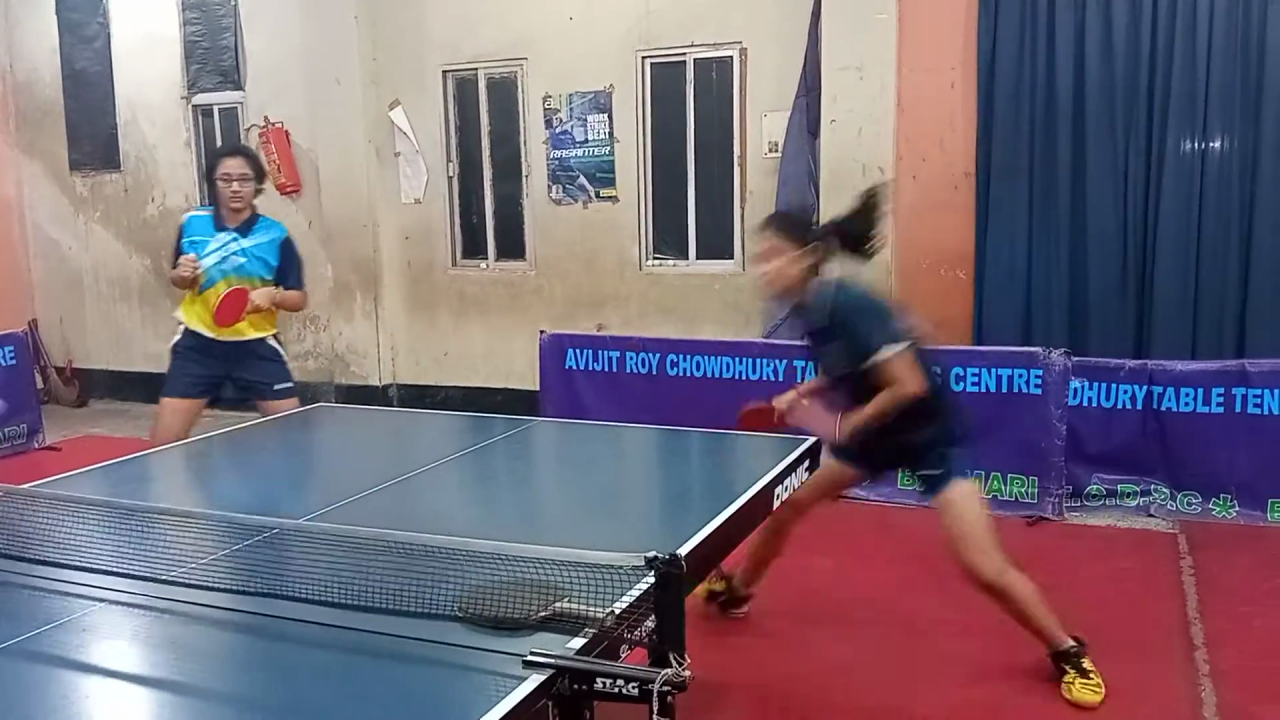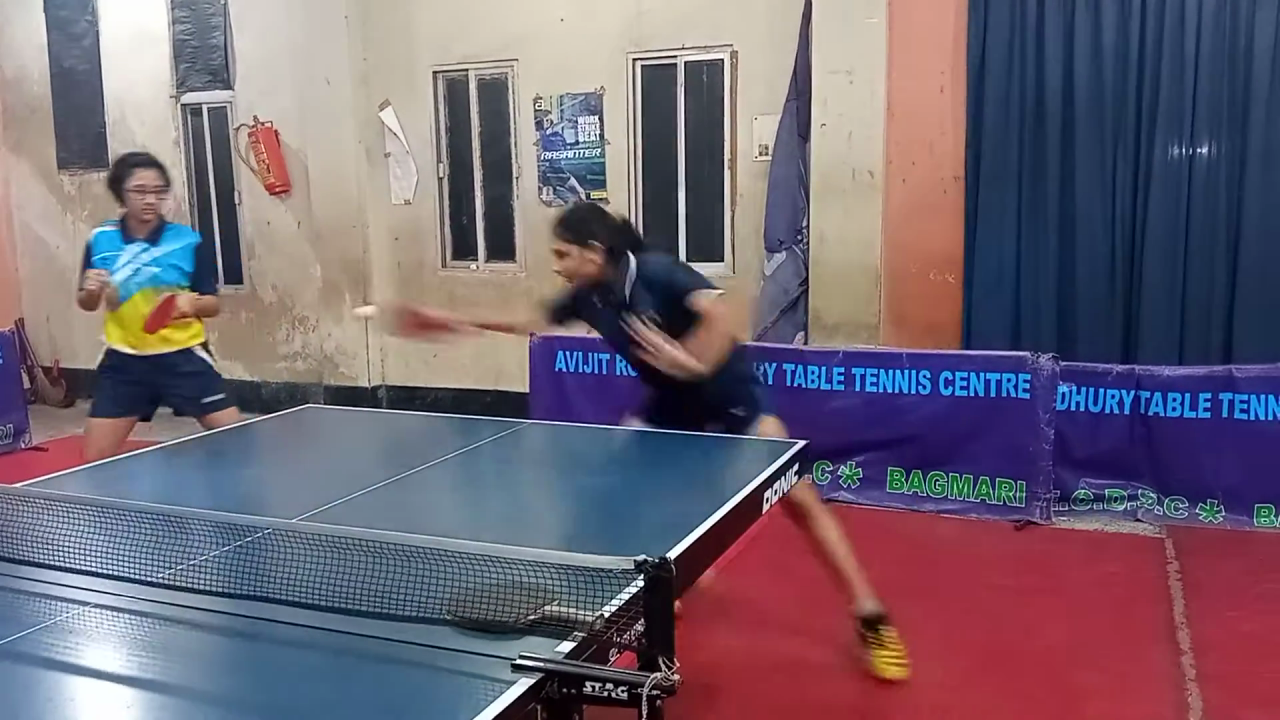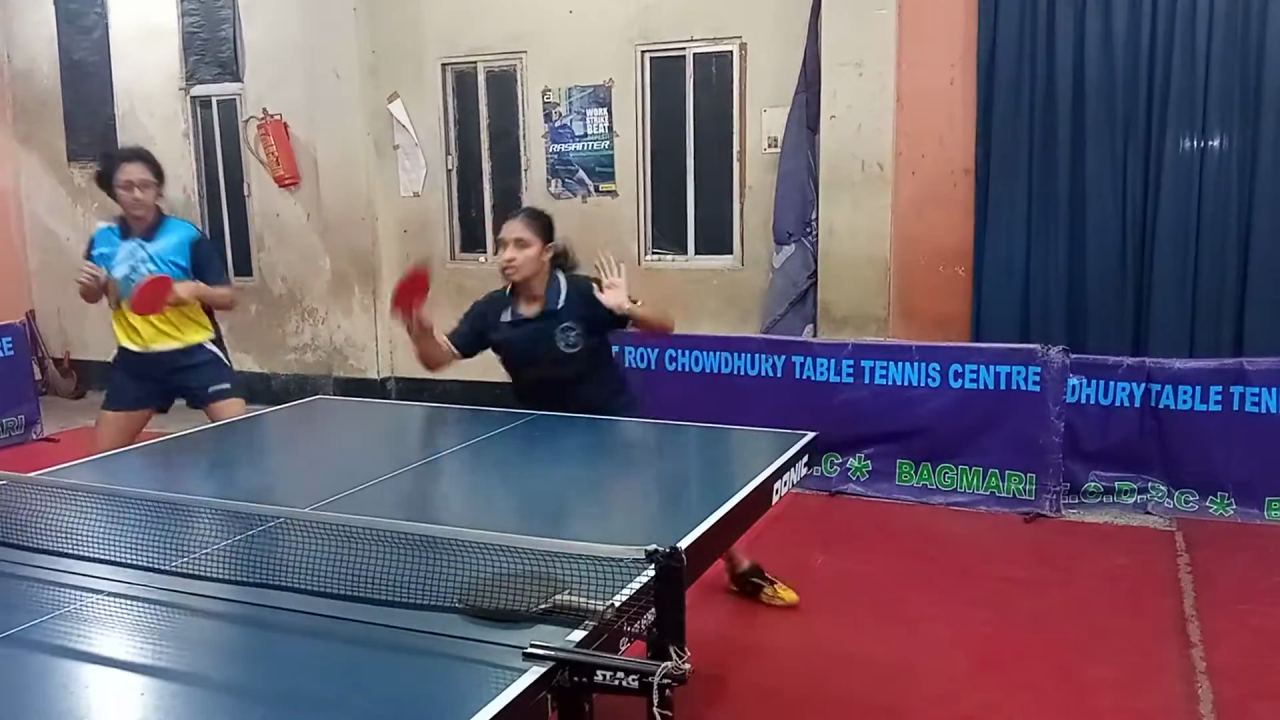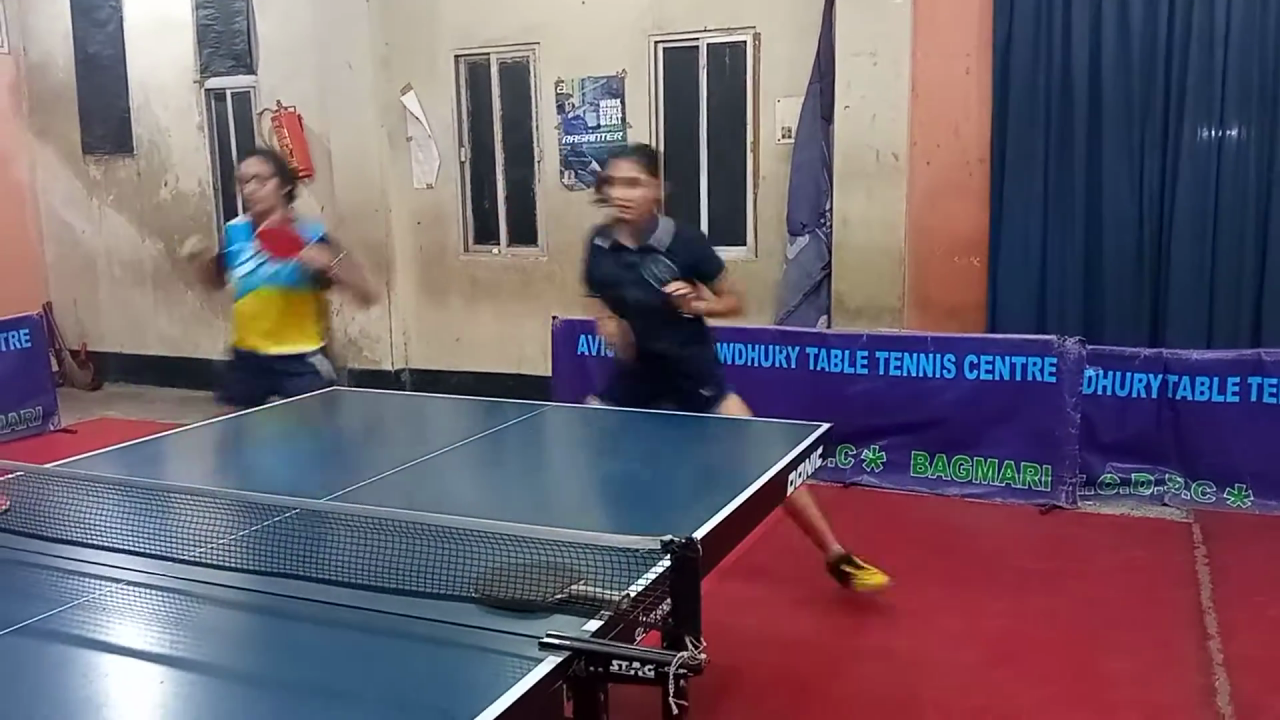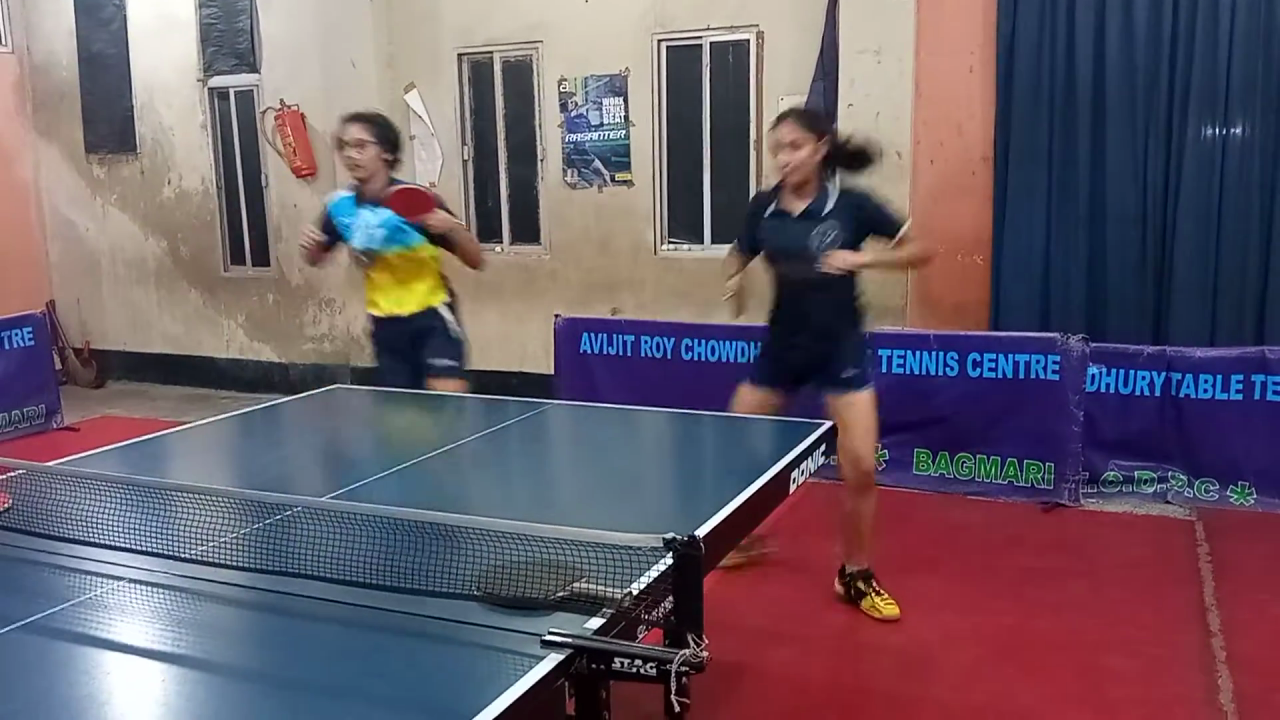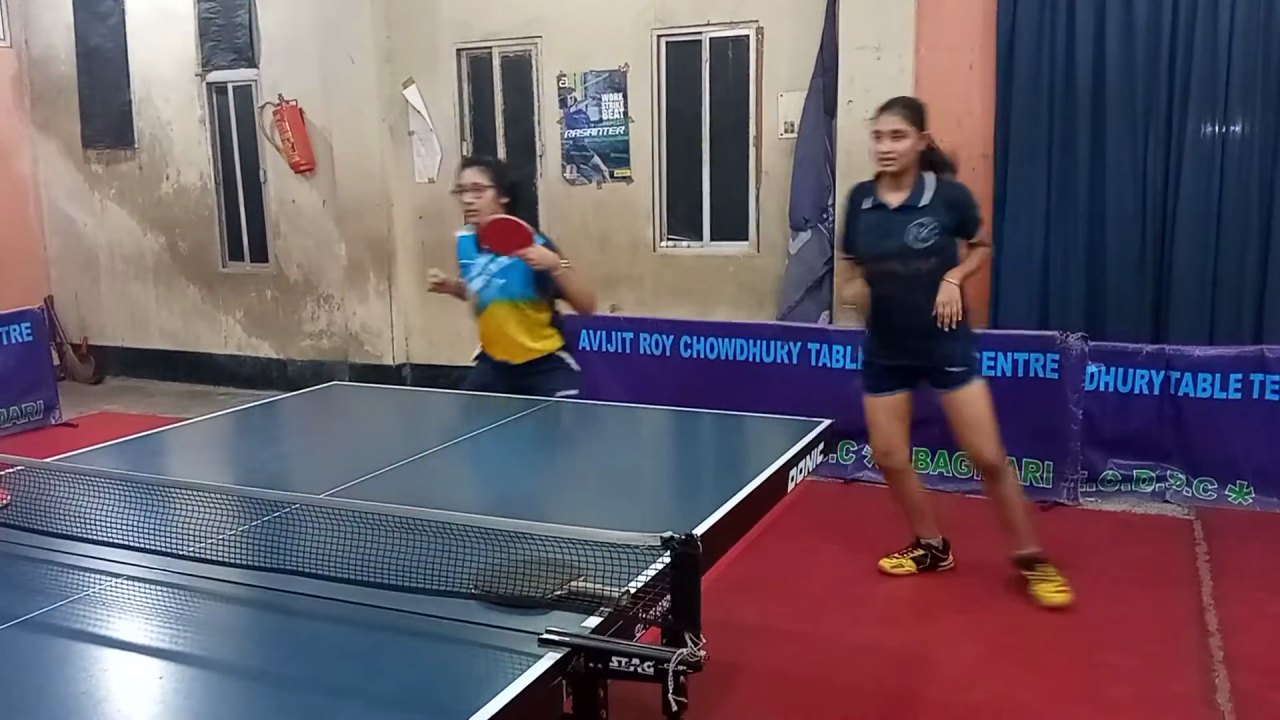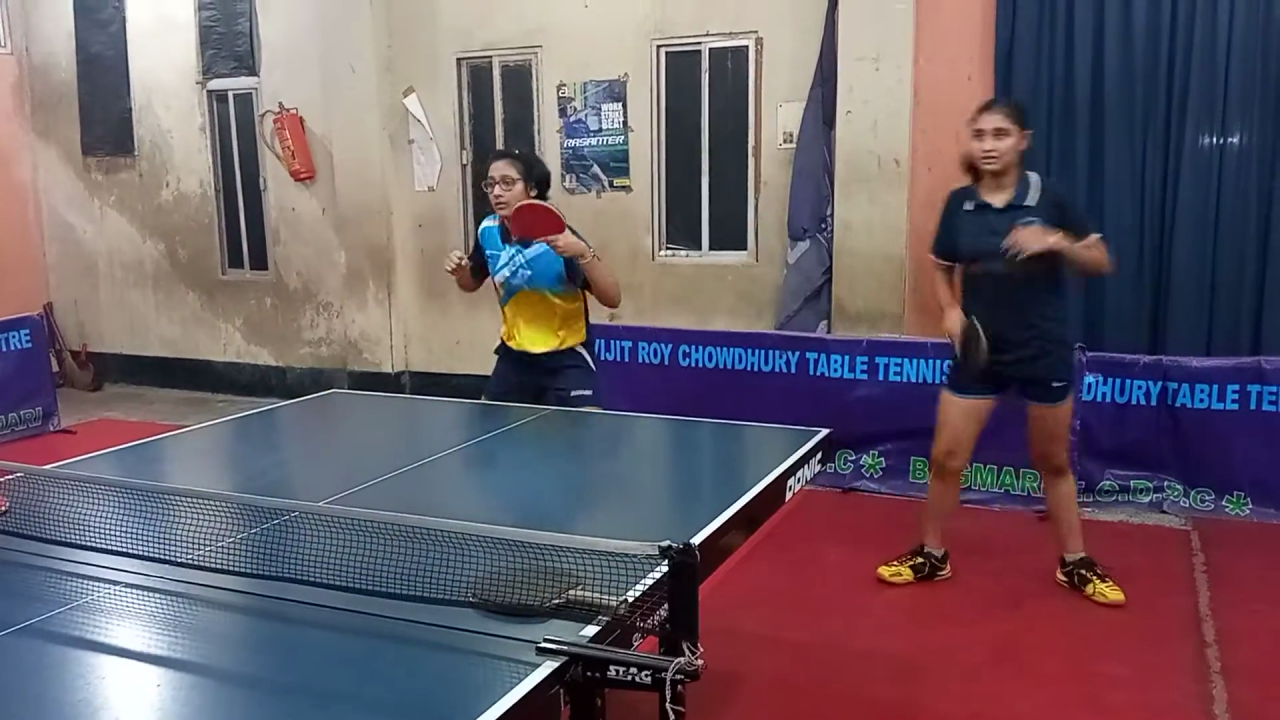
dt=0.3s
person 1, frame 1
left shoulder: (844, 305)
right shoulder: (813, 311)
left elbow: (910, 384)
left wrist: (852, 424)
right wrist: (797, 396)
left hip: (928, 437)
right hip: (867, 432)
left knee: (984, 571)
right knee: (784, 505)
left ankle: (1067, 653)
right ankle: (732, 589)
person 1, frame 2
left shoulder: (657, 272)
right shoulder: (589, 294)
left elbow: (721, 315)
right elbow: (532, 324)
left wrist: (693, 363)
right wrist: (462, 323)
left hip: (730, 398)
right hip: (673, 402)
left knee: (802, 502)
left ankle: (871, 620)
person 1, frame 3
left shoulder: (582, 293)
right shoulder: (490, 312)
left elbow: (665, 326)
right elbow: (437, 360)
left wrist: (627, 308)
right wrist: (419, 328)
left hip: (608, 420)
left ankle: (745, 572)
person 1, frame 4
left shoulder: (685, 240)
right shoulder: (600, 244)
left elbow: (733, 303)
left wrist: (696, 305)
right wrist: (606, 323)
left hip: (695, 376)
right hip: (634, 378)
left ankle: (839, 559)
person 1, frame 5
left shoulder: (854, 205)
right shoulder: (764, 208)
left elbow: (918, 250)
right elbow: (740, 256)
left wrist: (861, 259)
right wrist: (735, 278)
left hip: (841, 351)
right hip: (780, 351)
left knee: (861, 466)
left ankle: (855, 573)
right ankle: (748, 534)
person 1, frame 6
left shoulder: (949, 196)
right shoulder: (859, 201)
left elbow: (980, 249)
left wrist: (954, 280)
right wrist: (855, 286)
left hip: (947, 344)
right hip: (885, 349)
left knee: (988, 458)
right knee: (890, 460)
left ankle: (1030, 557)
right ankle: (931, 545)
person 1, frame 7
left shoulder: (1049, 201)
right shoulder: (958, 205)
left elbow: (1103, 264)
right elbow: (944, 273)
left wrist: (1054, 242)
right wrist: (953, 314)
left hip: (1045, 355)
right hip: (978, 354)
left knee: (1055, 462)
right knee: (945, 459)
left ankle: (1076, 562)
right ankle: (931, 555)
person 2, frame 1
left shoulder: (275, 236)
right shoulder: (193, 224)
left elbow: (299, 298)
right elbow: (174, 280)
left wrist: (273, 297)
right wrist: (182, 275)
left hip: (255, 346)
right hip: (198, 343)
right knee: (165, 440)
person 2, frame 2
left shoulder: (188, 242)
right shoulder: (101, 240)
left elbow: (213, 304)
right elbow: (86, 303)
left wrist: (193, 302)
right wrist: (92, 291)
left hip: (183, 358)
right hip: (125, 362)
right knee: (95, 460)
person 2, frame 3
left shoulder: (186, 237)
right shoulder: (102, 238)
left elbow: (227, 297)
right elbow: (92, 296)
left wrist: (197, 290)
right wrist: (87, 285)
left hip: (195, 354)
right hip: (137, 358)
right knee: (106, 452)
person 2, frame 4
left shoulder: (310, 237)
right shoulder: (234, 232)
left elbow: (367, 295)
right elbow: (216, 280)
left wrist: (331, 263)
right wrist: (201, 261)
left hip: (300, 359)
right hip: (248, 355)
person 2, frame 5
right shoulder: (339, 205)
left elbow: (476, 261)
right elbow: (319, 256)
left wrist: (453, 228)
right wrist: (311, 248)
left hip: (430, 319)
right hip: (386, 325)
person 2, frame 6
left shoulder: (532, 247)
right shoulder: (464, 241)
left elbow: (587, 306)
left wrist: (557, 266)
right wrist: (449, 286)
left hip: (546, 362)
right hip: (495, 361)
person 2, frame 7
left shoulder: (560, 239)
right shoulder: (488, 232)
left elbow: (612, 299)
right elbow: (471, 284)
left wrist: (584, 253)
right wrist: (459, 271)
left hip: (566, 357)
right hip: (515, 354)
